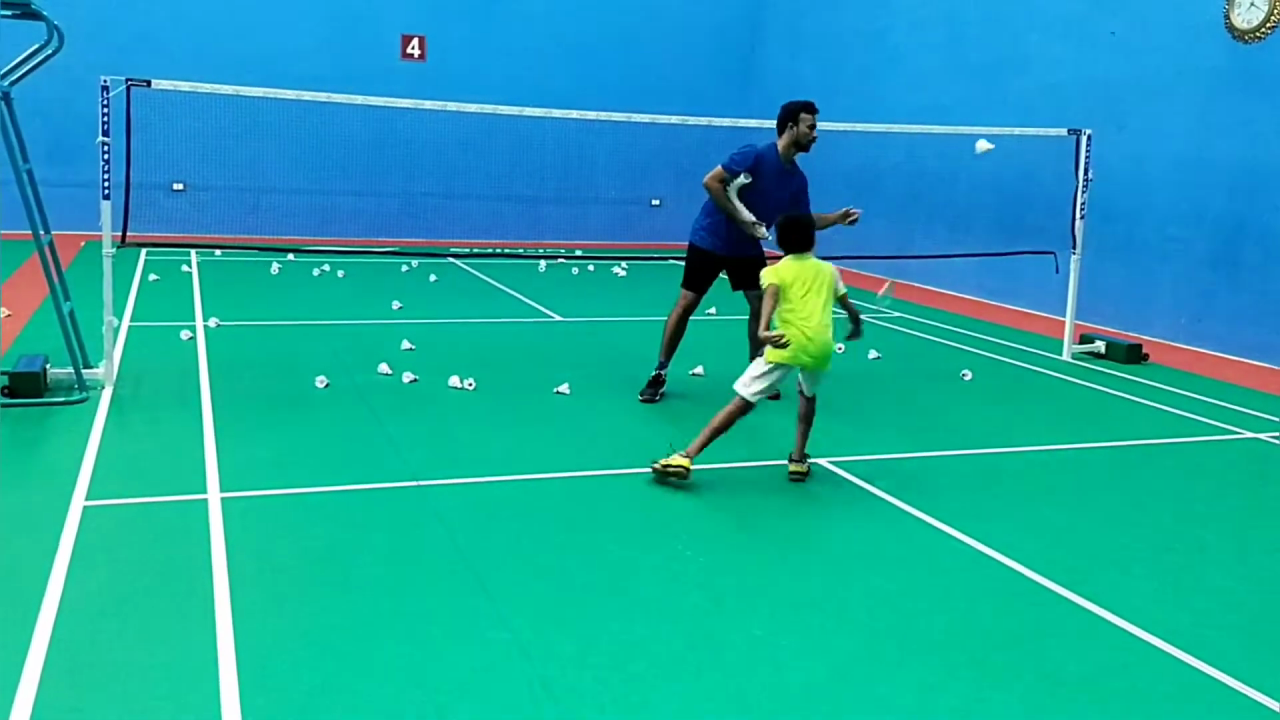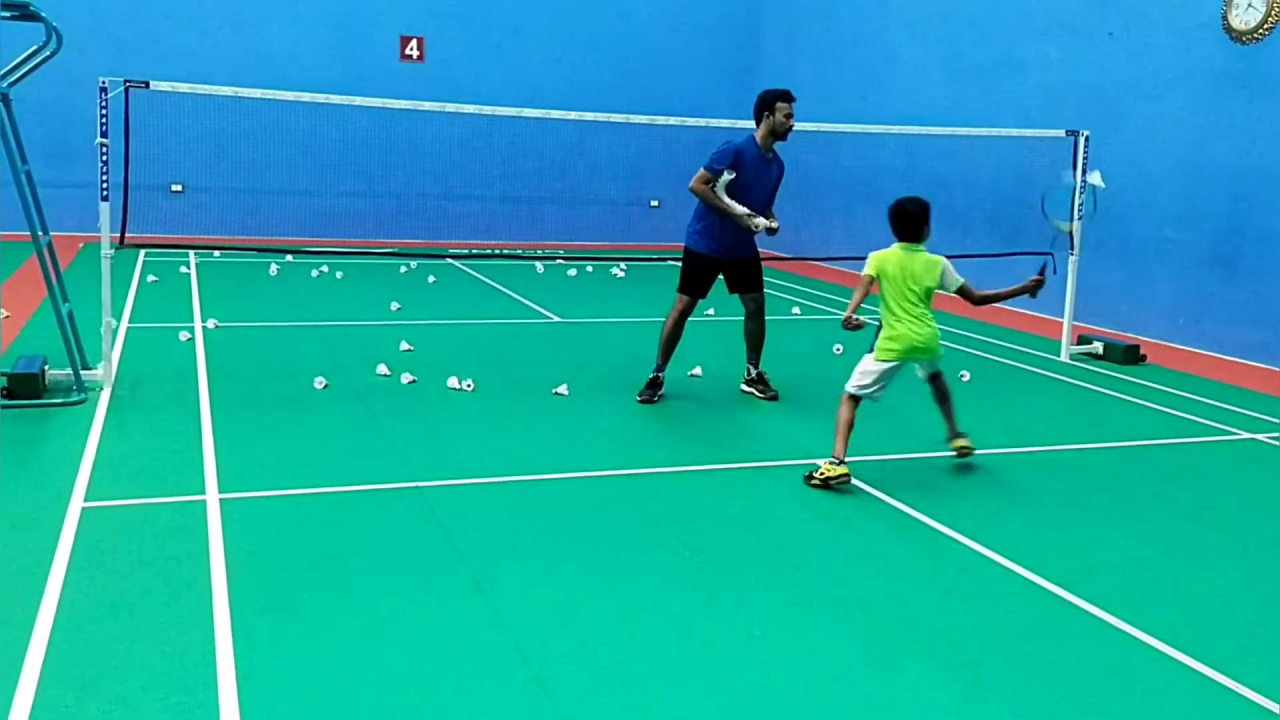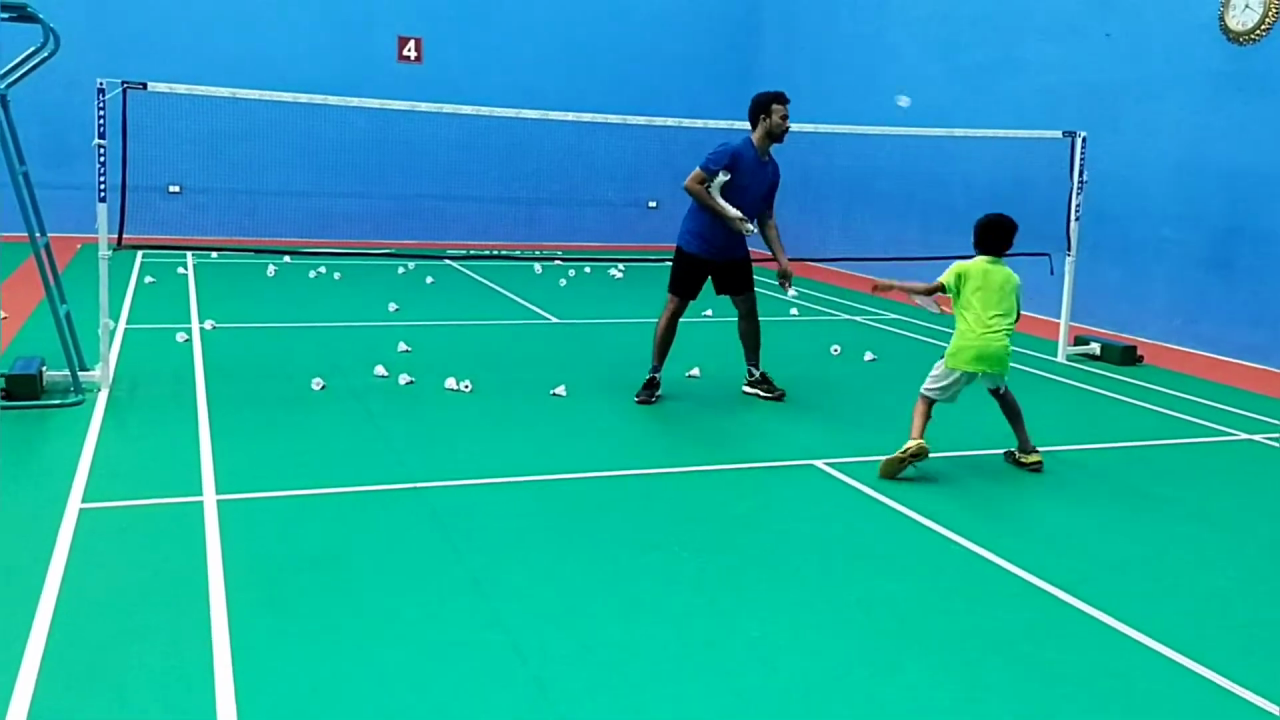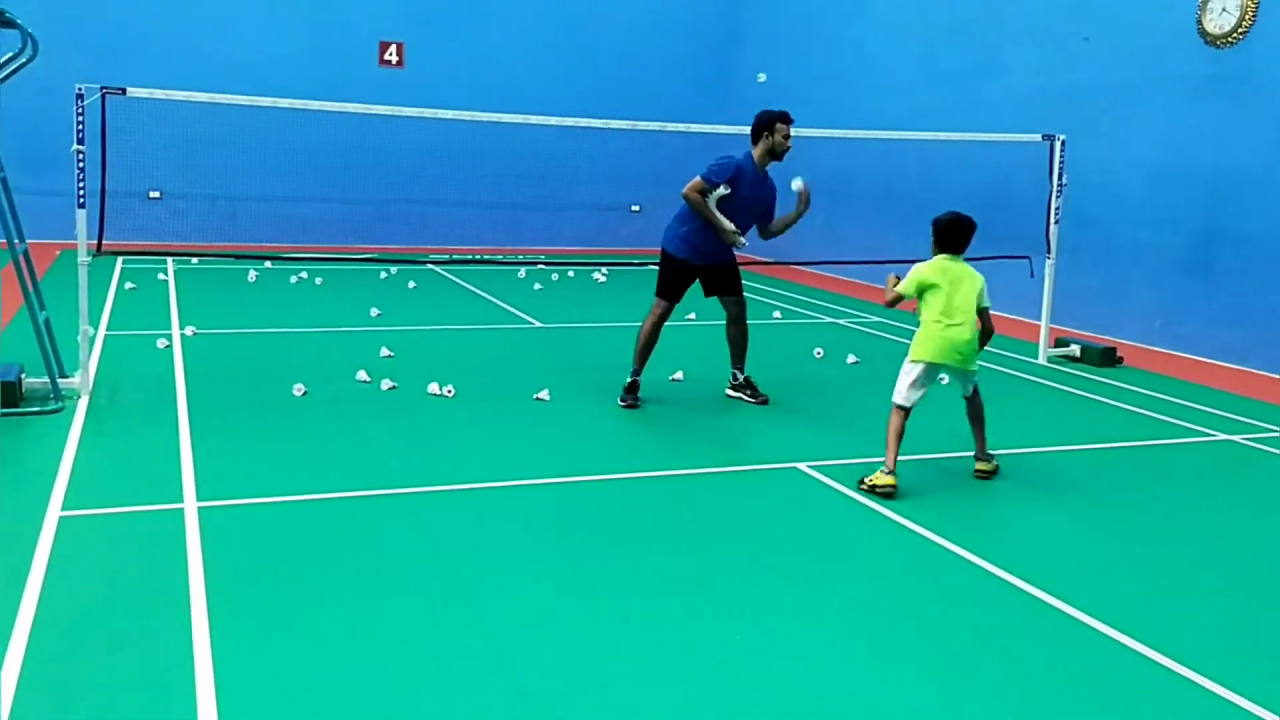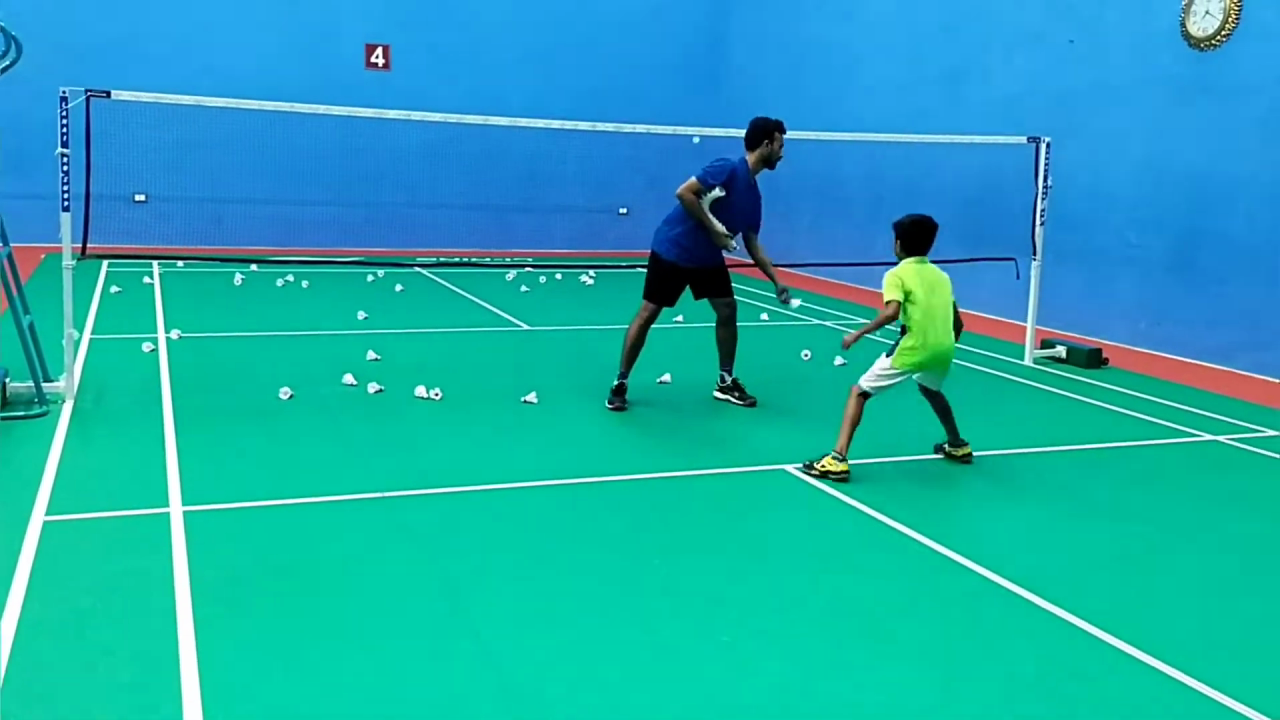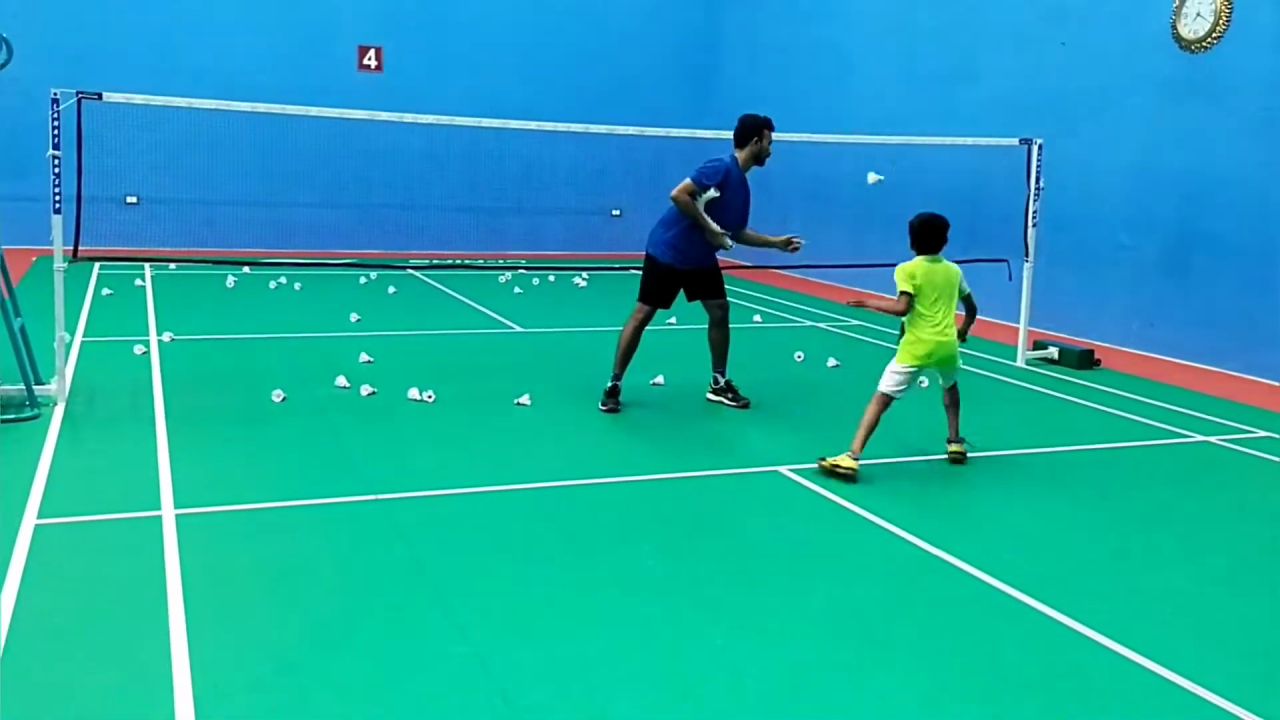
dt=0.3s
person 1, frame 1
left shoulder: (797, 178)
right shoulder: (755, 156)
right elbow: (711, 182)
left wrist: (838, 218)
right wrist: (739, 218)
left hip: (747, 247)
right hip: (709, 239)
left knee: (761, 306)
right knee: (686, 304)
right ankle: (659, 374)
person 1, frame 2
left shoulder: (776, 165)
right shoulder: (735, 150)
right elbow: (696, 185)
left wrist: (771, 220)
right wrist: (733, 213)
left hip: (742, 248)
right hip: (704, 243)
left knee: (756, 306)
right knee: (683, 307)
left ankle: (752, 375)
right ankle: (657, 376)
person 1, frame 3
left shoulder: (770, 169)
right shoulder: (728, 153)
left elbow: (766, 218)
right elbow: (694, 187)
left wrist: (781, 260)
right wrist: (728, 217)
left hip: (731, 250)
right hip: (696, 244)
left knee: (749, 308)
right knee: (675, 307)
left ankle: (755, 375)
right ankle: (654, 377)
person 1, frame 4
left shoulder: (767, 185)
right shoulder: (733, 166)
left elbow: (767, 231)
right elbow: (689, 192)
left wrist: (800, 209)
right wrist: (720, 227)
left hip: (720, 255)
right hip: (682, 248)
left knee: (737, 310)
right knee: (660, 312)
left ankle: (738, 380)
right ankle: (634, 380)
person 1, frame 5
left shoulder: (753, 193)
right shoulder: (727, 169)
left elbow: (751, 242)
right elbow: (684, 193)
left wrist: (776, 280)
right wrist: (713, 229)
left hip: (707, 257)
right hip: (671, 250)
left knee: (727, 310)
right knee: (647, 315)
left ankle: (726, 381)
right ankle: (620, 382)
person 1, frame 6
left shoulder: (742, 187)
right shoulder: (721, 169)
left elbow: (738, 233)
right elbow: (678, 195)
left wrist: (778, 242)
right wrist: (708, 228)
left hip: (701, 258)
right hip: (667, 253)
left knee: (720, 312)
right knee: (642, 315)
left ankle: (719, 383)
right ankle: (614, 384)
person 2, frame 1
left shoulder: (772, 271)
right shoulder: (829, 270)
left elbow: (771, 294)
right elbow: (850, 310)
left wrist: (763, 330)
right wrist: (856, 328)
left hip: (787, 348)
right hip: (821, 350)
left knee: (740, 404)
right knee: (808, 394)
left ankle: (686, 458)
right ankle: (799, 459)
person 2, frame 2
left shoulder: (878, 259)
right shoulder: (937, 264)
left elbow: (864, 286)
right elbow: (974, 298)
left wrist: (849, 314)
right wrist: (1024, 288)
left hip: (892, 342)
right hip: (927, 340)
left knee: (850, 397)
right knee: (934, 376)
left ankle: (837, 463)
right ankle: (956, 437)
person 2, frame 3
left shoulder: (963, 268)
right shoulder: (1012, 278)
left elbow: (930, 290)
left wrist: (892, 285)
left hip: (963, 352)
right hip: (998, 351)
left knee: (925, 396)
right knee: (1002, 392)
left ankle: (915, 441)
right ankle: (1027, 452)
person 2, frame 4
left shoulder: (924, 269)
right shoulder: (976, 277)
left elbow: (890, 300)
right elbow: (988, 328)
left wrist: (891, 282)
right wrist: (974, 350)
left hip: (928, 348)
right hip: (964, 348)
left knee: (900, 408)
right knee: (972, 395)
left ankle: (887, 472)
right ankle: (983, 459)
person 2, frame 5
left shoulder: (896, 275)
right shoulder: (941, 277)
left elbow: (892, 313)
right elbow: (958, 323)
left wrist: (858, 334)
left hip: (915, 350)
right hip: (945, 351)
left knee: (859, 392)
right knee: (929, 388)
left ankle: (838, 459)
right ankle: (958, 445)
person 2, frame 6
left shoulder: (907, 270)
right shoulder: (954, 271)
left elbow: (902, 308)
right elbow: (971, 307)
left wrist: (868, 302)
right wrist: (963, 331)
left hip: (917, 348)
right hip: (947, 346)
left knee: (880, 399)
right knee: (950, 385)
left ankle: (852, 458)
right ankle: (956, 443)
